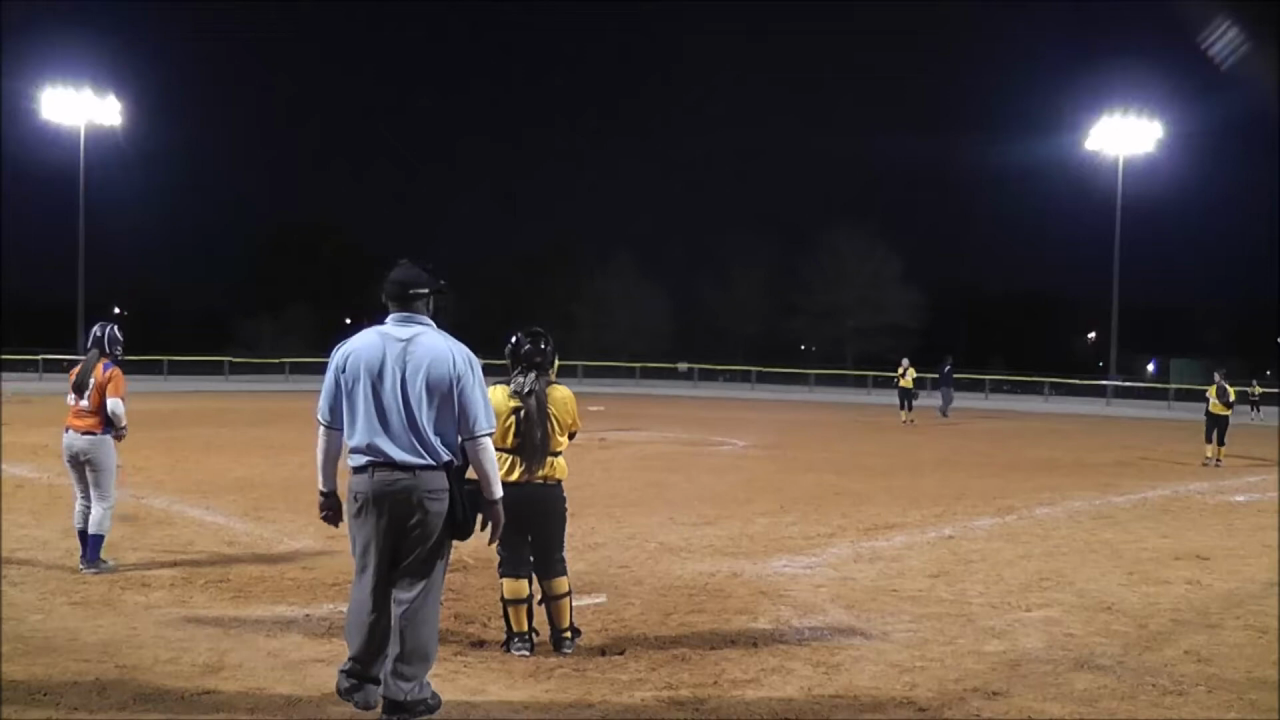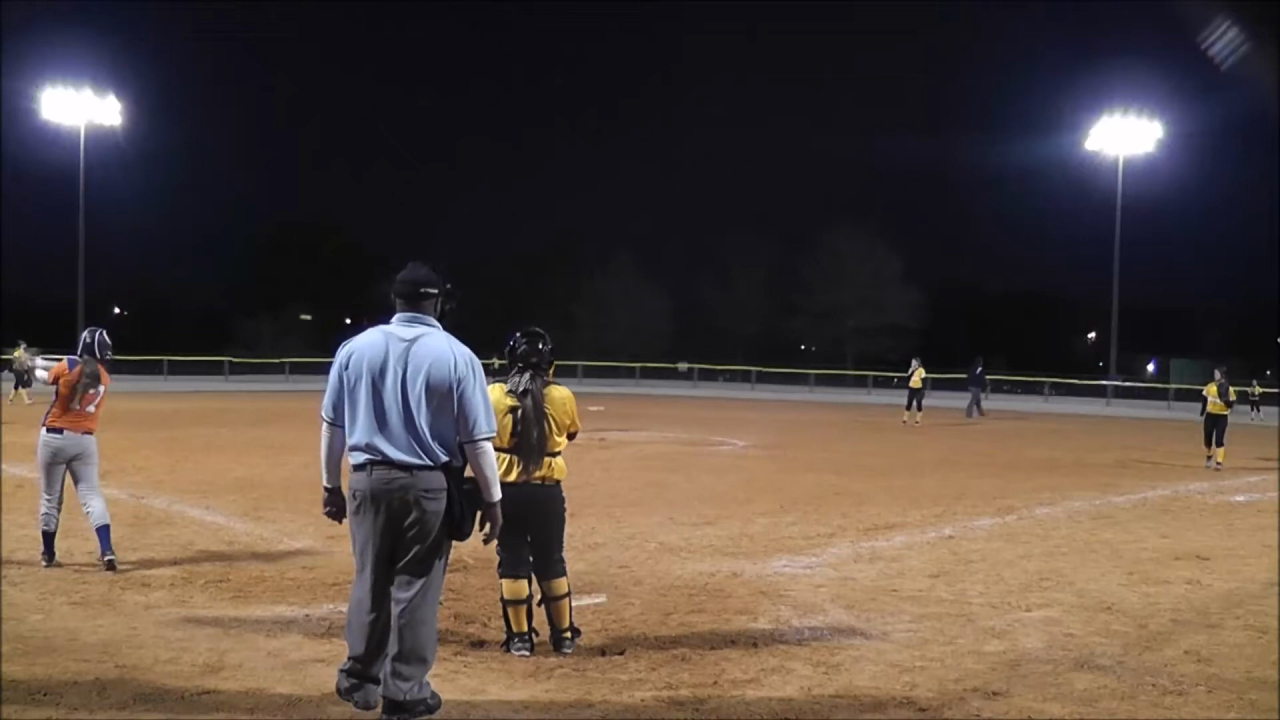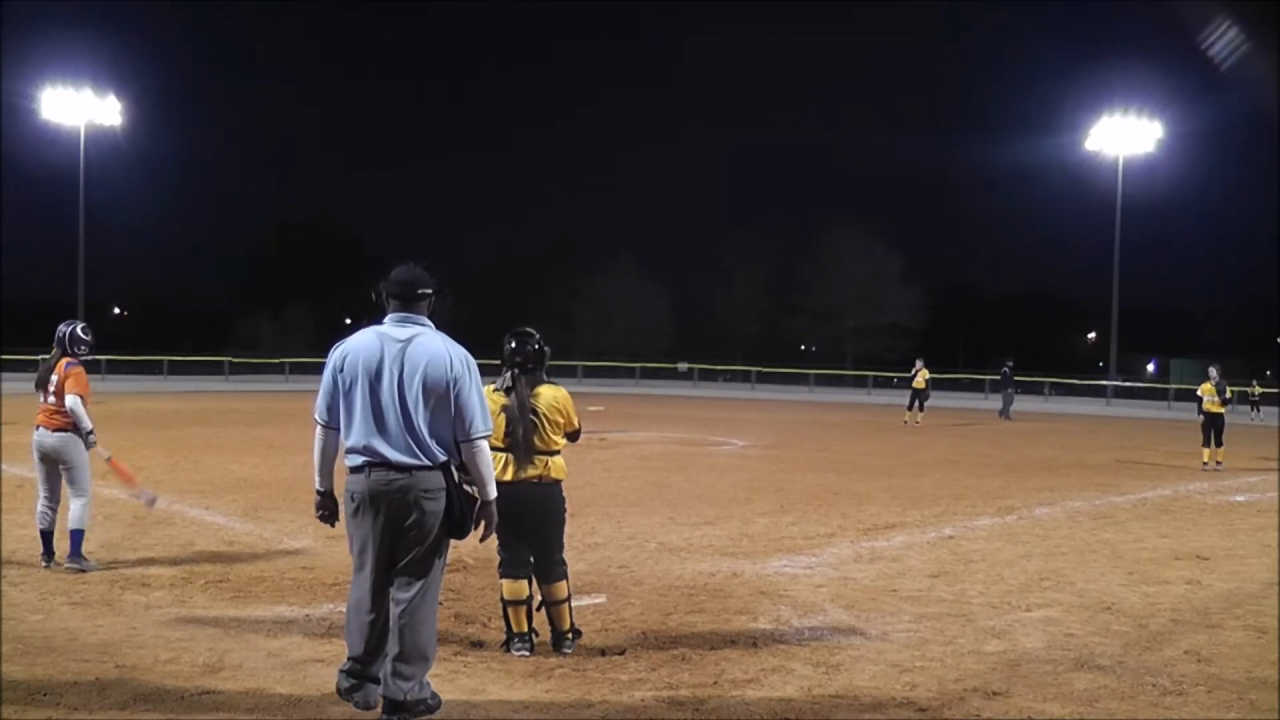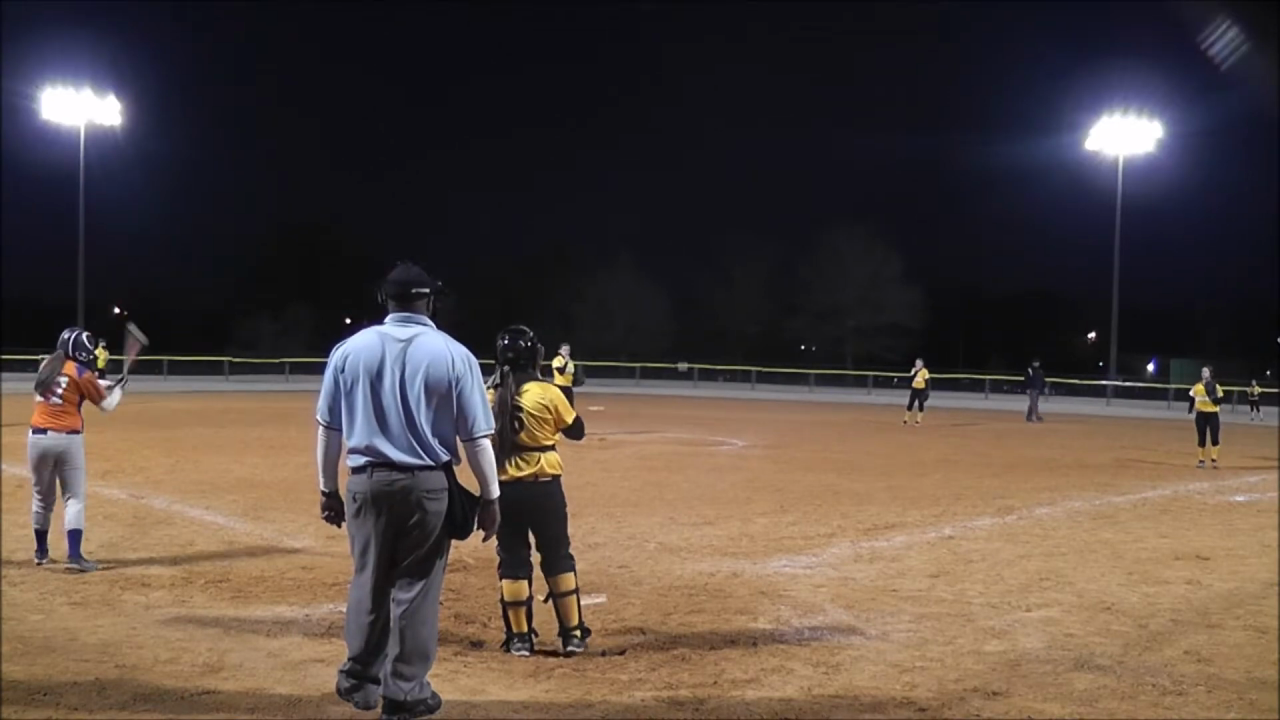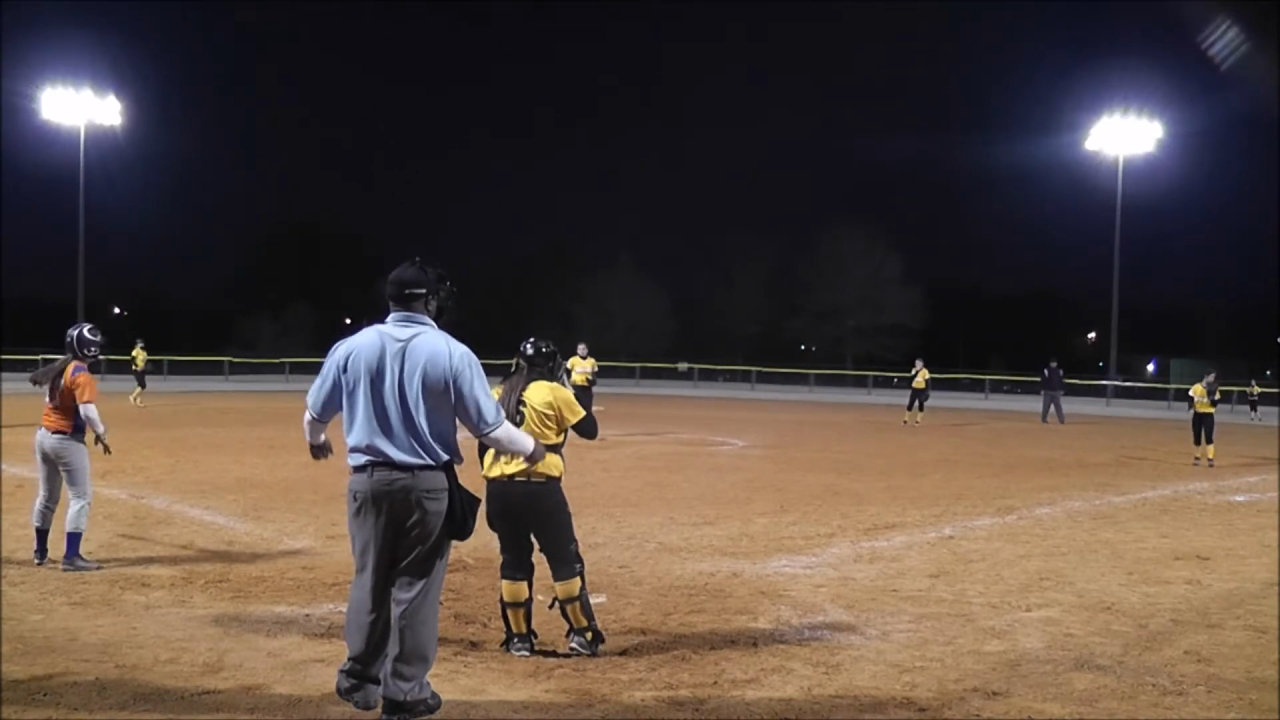
dt=1s
person 1, frame 1
left shoulder: (350, 350)
right shoulder: (454, 353)
left elbow: (329, 429)
right elbow: (477, 437)
left wrist: (327, 488)
right wrist: (493, 496)
left hip: (369, 482)
right hip: (429, 485)
left knee: (370, 583)
right knee: (417, 587)
left ankle: (361, 681)
person 1, frame 2
left shoulder: (355, 348)
right shoulder: (457, 355)
left elbow: (332, 425)
right elbow: (477, 440)
left wrist: (331, 484)
right wrist: (491, 499)
left hip: (369, 480)
right hip: (428, 485)
left knee: (370, 582)
right knee: (415, 587)
left ankle: (360, 681)
person 1, frame 3
left shoulder: (349, 349)
right shoulder: (452, 355)
left elbow: (327, 427)
right elbow: (474, 438)
left wrist: (323, 488)
right wrist: (488, 496)
left hip: (366, 481)
right hip: (427, 485)
left knee: (368, 582)
right knee: (415, 586)
left ankle: (360, 681)
person 1, frame 4
left shoulder: (350, 349)
right shoulder: (453, 353)
left elbow: (328, 428)
right elbow: (476, 437)
left wrist: (328, 488)
right wrist: (490, 497)
left hip: (367, 481)
right hip: (428, 484)
left knee: (369, 582)
right knee: (416, 586)
left ankle: (360, 681)
person 1, frame 5
left shoulder: (352, 348)
right shoulder: (453, 353)
left elbow: (315, 413)
right elbow: (491, 426)
left wrist: (315, 439)
right wrist: (531, 446)
left hip: (369, 480)
right hip: (428, 484)
left knee: (370, 582)
right knee: (417, 586)
left ankle: (361, 681)
person 2, frame 1
left shoulder: (495, 396)
right shoulder: (563, 397)
left hip: (507, 491)
right hip: (548, 491)
left knee: (514, 562)
right knee: (552, 562)
left ankle: (520, 637)
right ankle: (564, 635)
person 2, frame 2
left shoulder: (493, 395)
right shoulder: (562, 397)
right elbow: (571, 433)
left hip: (506, 490)
right hip: (546, 491)
left knee: (512, 562)
right knee: (551, 562)
left ankle: (519, 638)
right ankle: (563, 635)
person 2, frame 3
left shoulder: (489, 395)
right shoulder: (557, 396)
right elbow: (574, 434)
left hip: (504, 489)
right hip: (546, 490)
left knee: (513, 561)
right knee: (551, 562)
left ankle: (520, 638)
right ankle: (564, 635)
person 2, frame 4
left shoulder: (487, 397)
right shoulder: (546, 393)
right elbow: (577, 431)
left hip: (503, 489)
right hip: (543, 487)
left knee: (512, 561)
right knee: (558, 558)
left ankle: (519, 638)
right ankle: (573, 634)
person 2, frame 5
left shoulder: (495, 396)
right shoulder: (554, 393)
left elbow: (483, 448)
right elbow: (589, 429)
right wrist: (570, 395)
left hip: (499, 488)
right hip: (540, 487)
left knee: (513, 562)
right knee: (564, 558)
left ankle: (519, 638)
right ankle: (583, 634)
person 3, frame 1
left shoulder: (79, 368)
right shoulder: (112, 371)
right elbow: (114, 407)
right wrist: (121, 427)
left hip: (70, 438)
right hip: (96, 440)
left knee: (84, 498)
right knee: (102, 500)
left ankle: (87, 554)
right ankle: (93, 560)
person 3, frame 2
left shoulder: (69, 368)
right shoulder: (104, 377)
left elbow: (46, 376)
left wrist: (34, 367)
right wrist: (42, 363)
left hip: (54, 437)
right hip: (84, 440)
left knee: (51, 498)
right knee: (91, 497)
left ankle: (48, 555)
right ankle: (107, 550)
person 3, frame 3
left shoulder: (50, 365)
right shoulder: (75, 369)
right elbow: (72, 404)
right wrist: (88, 430)
left hip: (41, 435)
right hip: (67, 437)
left knee: (47, 497)
right knee: (79, 497)
left ankle: (47, 554)
right ankle: (75, 555)
person 3, frame 4
left shoulder: (48, 364)
right shoulder: (83, 373)
right elbow: (107, 404)
left wrist: (107, 385)
right wrist: (117, 389)
left hip: (38, 438)
right hip: (68, 439)
left knee: (41, 497)
right knee: (75, 497)
left ankle: (41, 552)
right ankle: (74, 556)
person 3, frame 5
left shoulder: (62, 367)
right shoulder: (82, 375)
right elbow: (88, 413)
right wrist: (101, 434)
left hip: (45, 436)
right hip: (67, 440)
left knee: (47, 496)
right knee: (81, 497)
left ankle: (40, 551)
right ankle: (71, 556)
